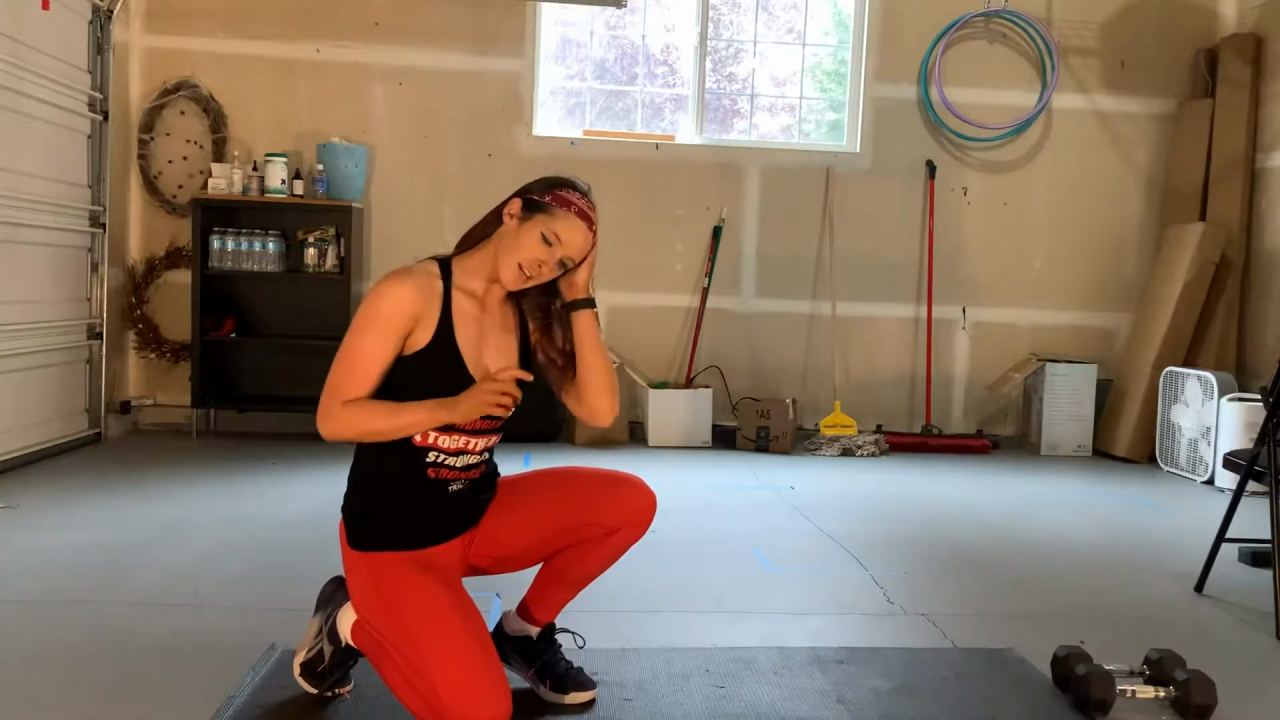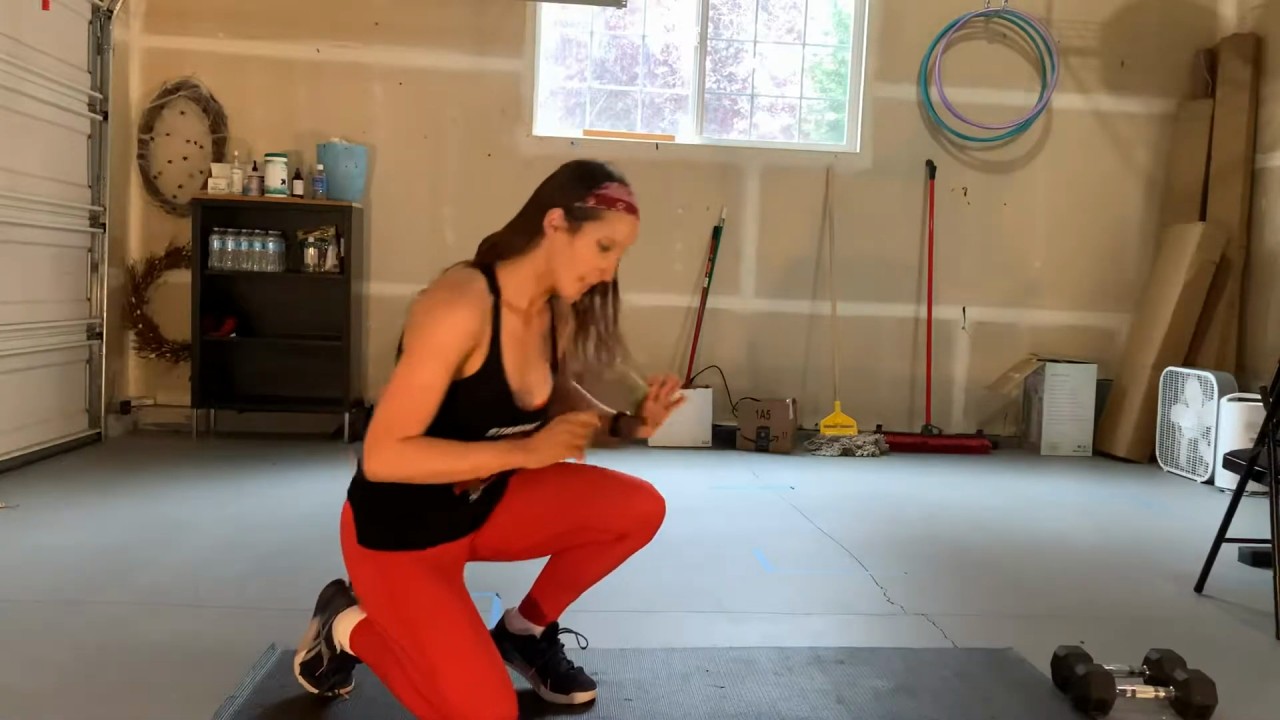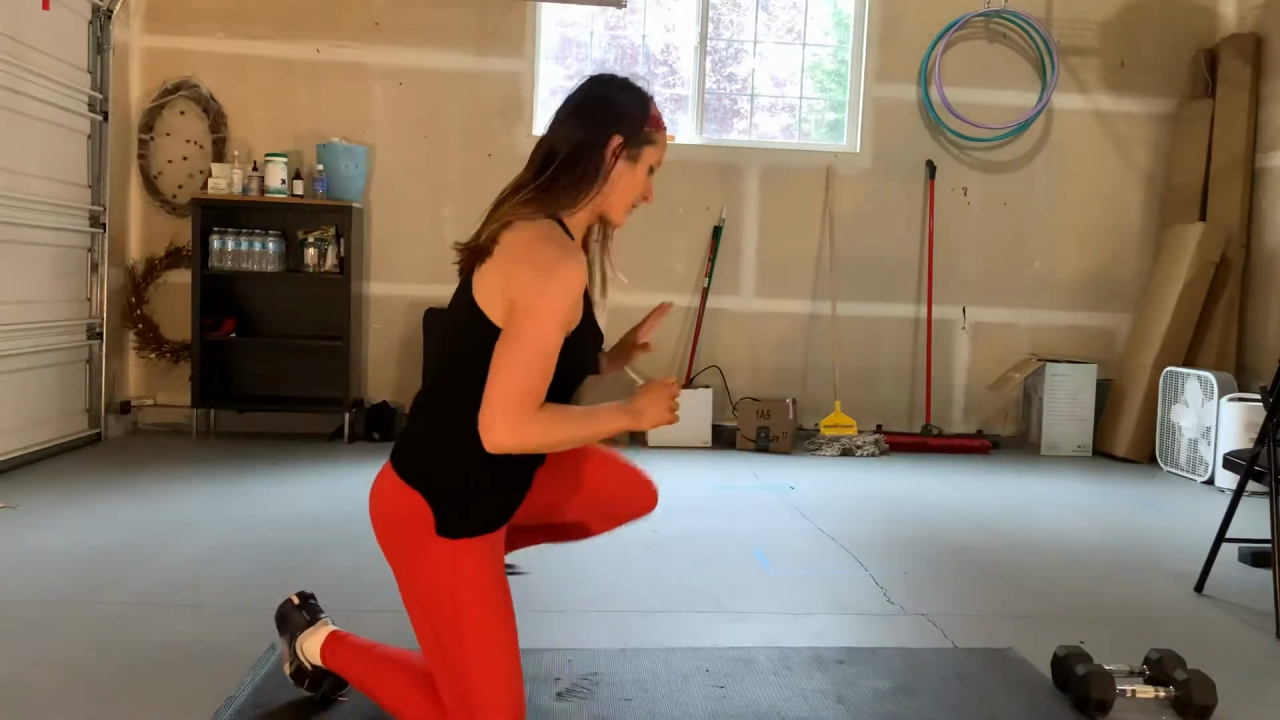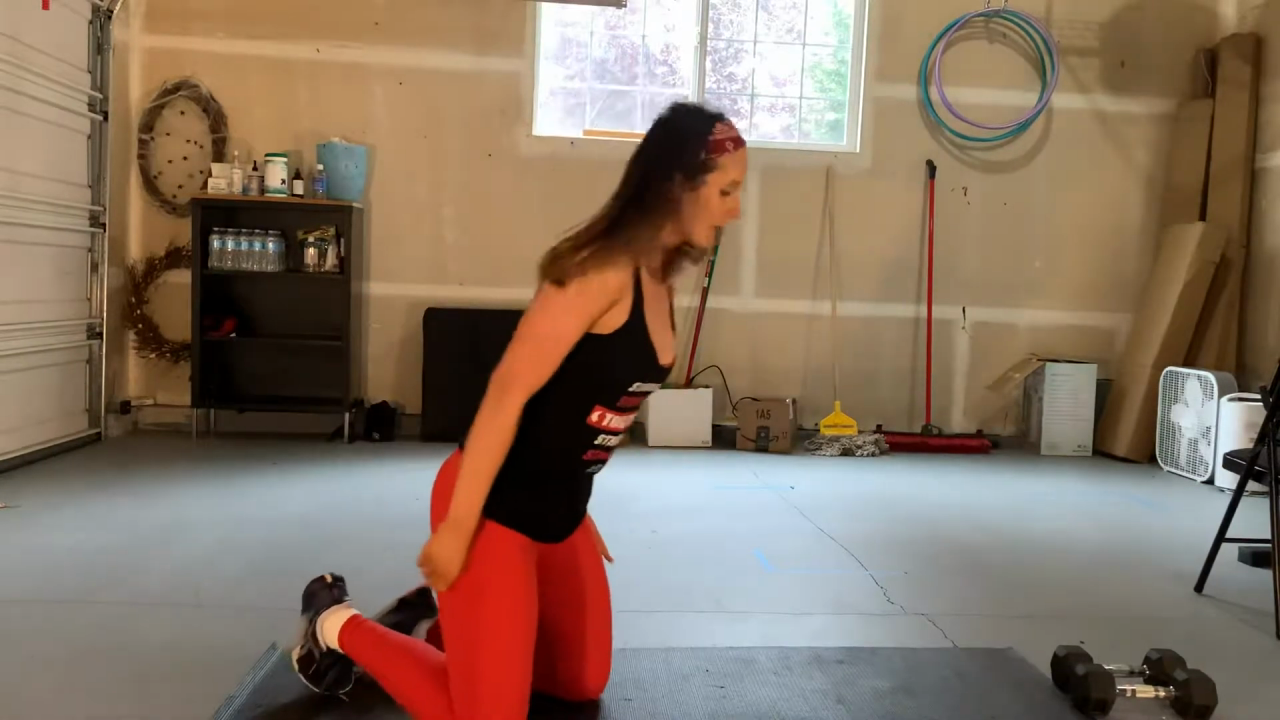
dt=0.5s
person 1, frame 1
left shoulder: (533, 316)
right shoulder: (411, 292)
left elbow: (600, 412)
right elbow: (334, 417)
left wrist: (579, 299)
right wrist: (455, 407)
left hip: (479, 515)
right hip: (393, 539)
left knee: (630, 502)
left ankle: (524, 631)
right ankle: (352, 625)
person 1, frame 2
left shoulder: (557, 313)
right shoulder: (459, 308)
left elbow: (557, 403)
right elbow: (382, 457)
left wrist: (631, 422)
right wrist: (522, 451)
left hip: (483, 509)
right hip: (398, 535)
left knee: (639, 508)
left ankle: (525, 632)
right ankle: (350, 630)
person 1, frame 3
left shoulder: (546, 235)
right shoulder: (549, 257)
right elbow: (504, 426)
left wrist: (611, 357)
right wrist: (627, 414)
left hip: (492, 479)
right hip: (440, 507)
left knee: (634, 496)
right ankle: (317, 639)
person 1, frame 4
left shoulder: (656, 276)
right shoulder: (604, 269)
right elbow: (506, 396)
right wrist: (455, 526)
left hip: (561, 513)
right hip: (496, 508)
left ankle: (434, 631)
right ankle: (338, 623)
